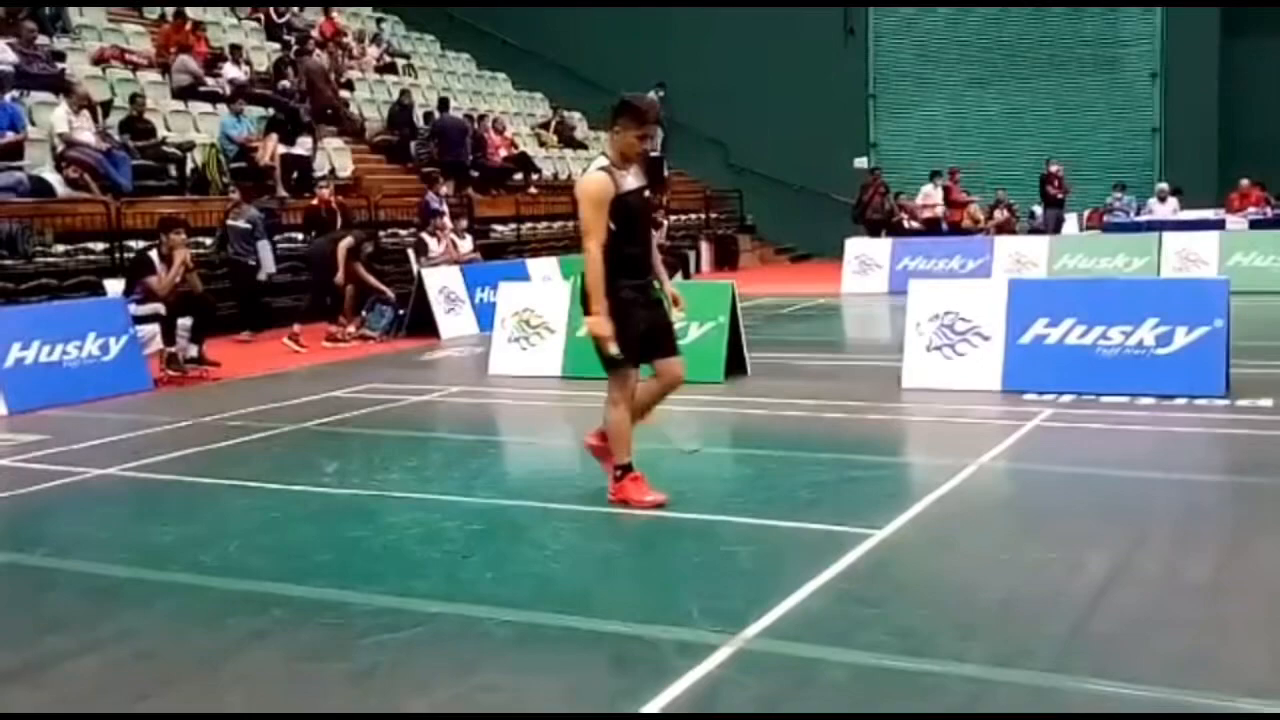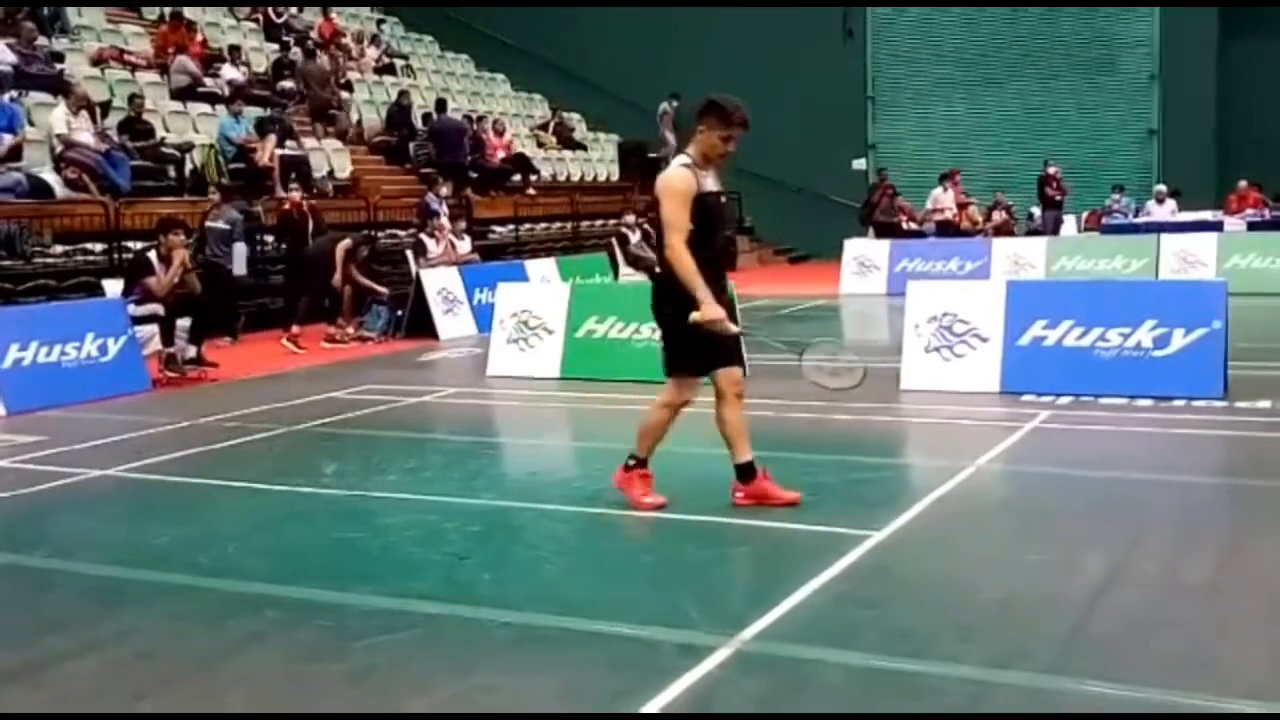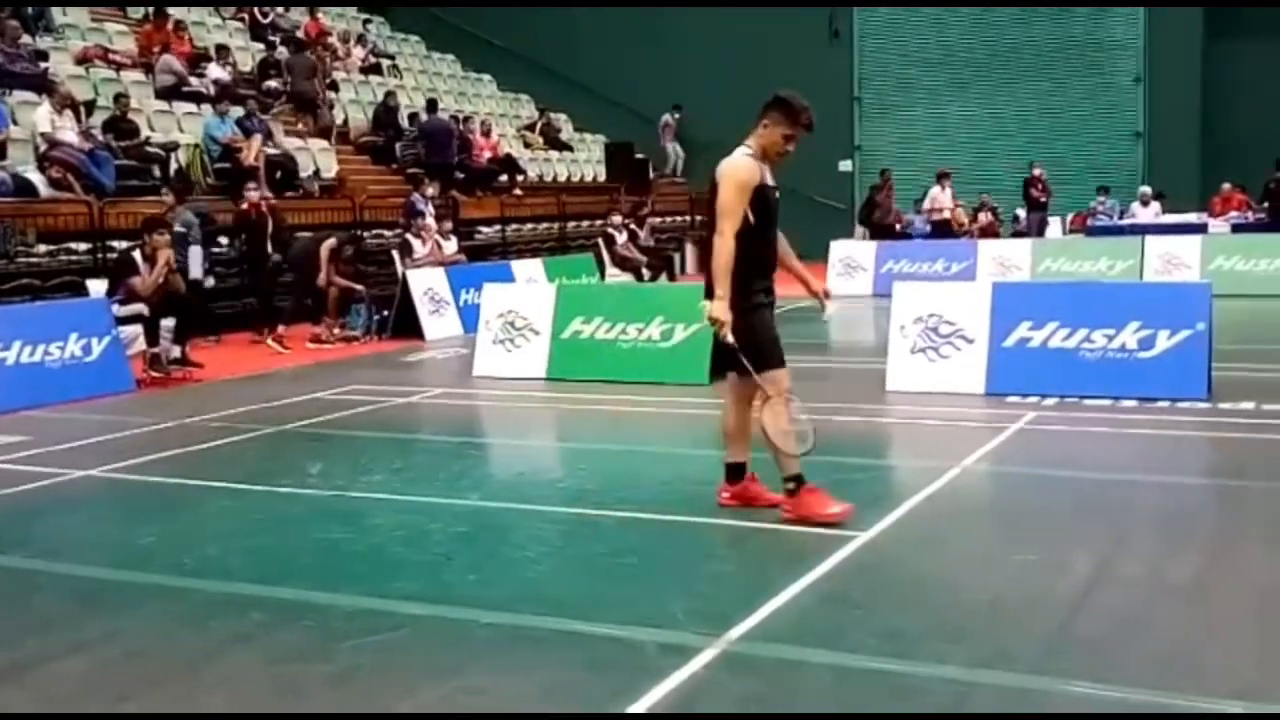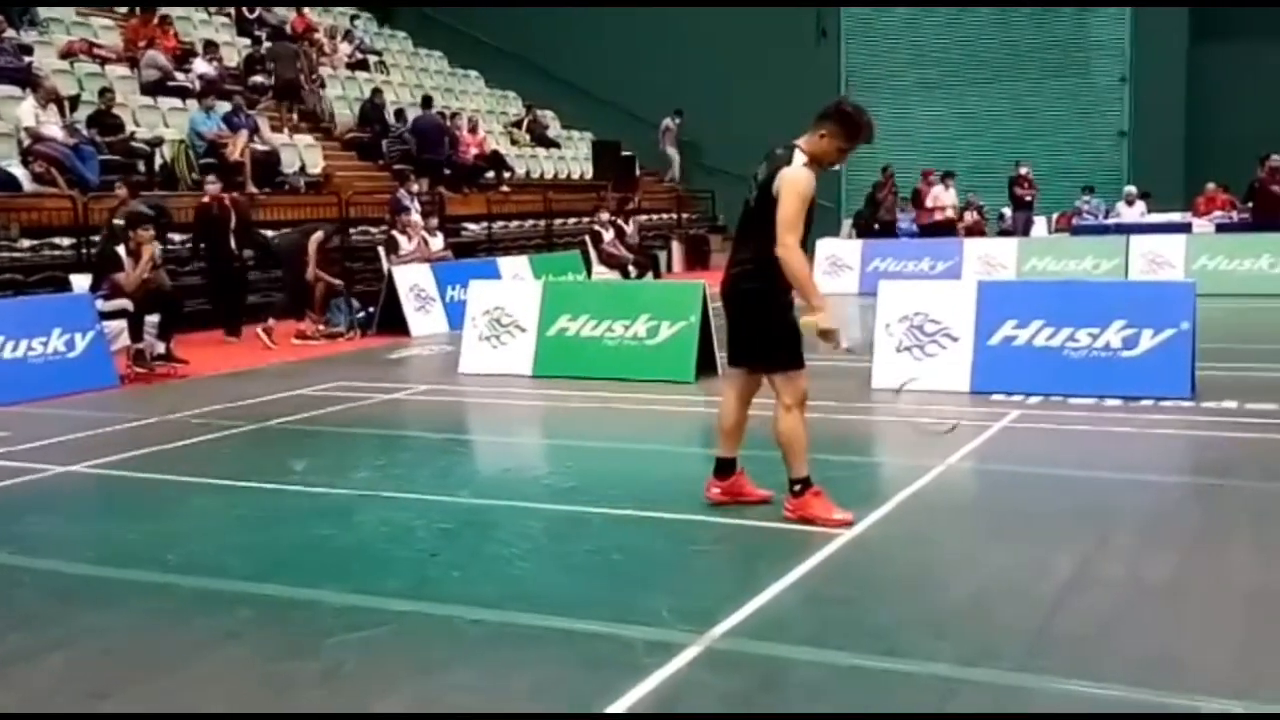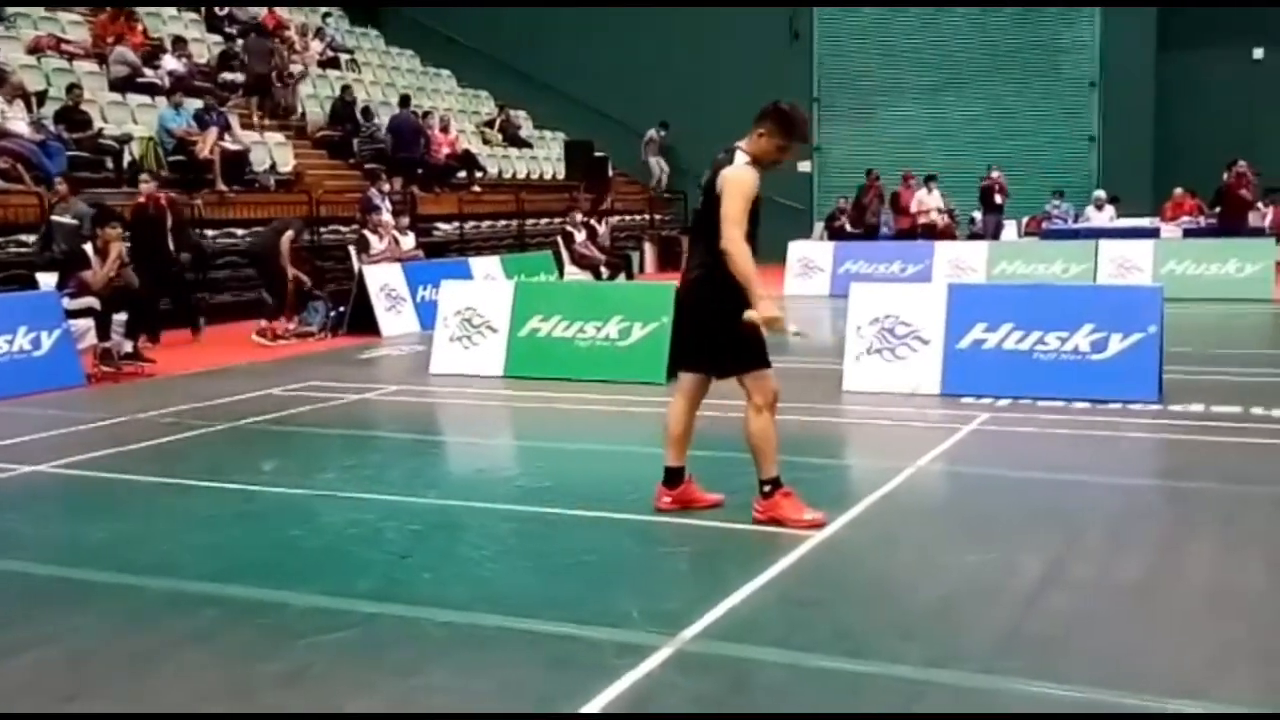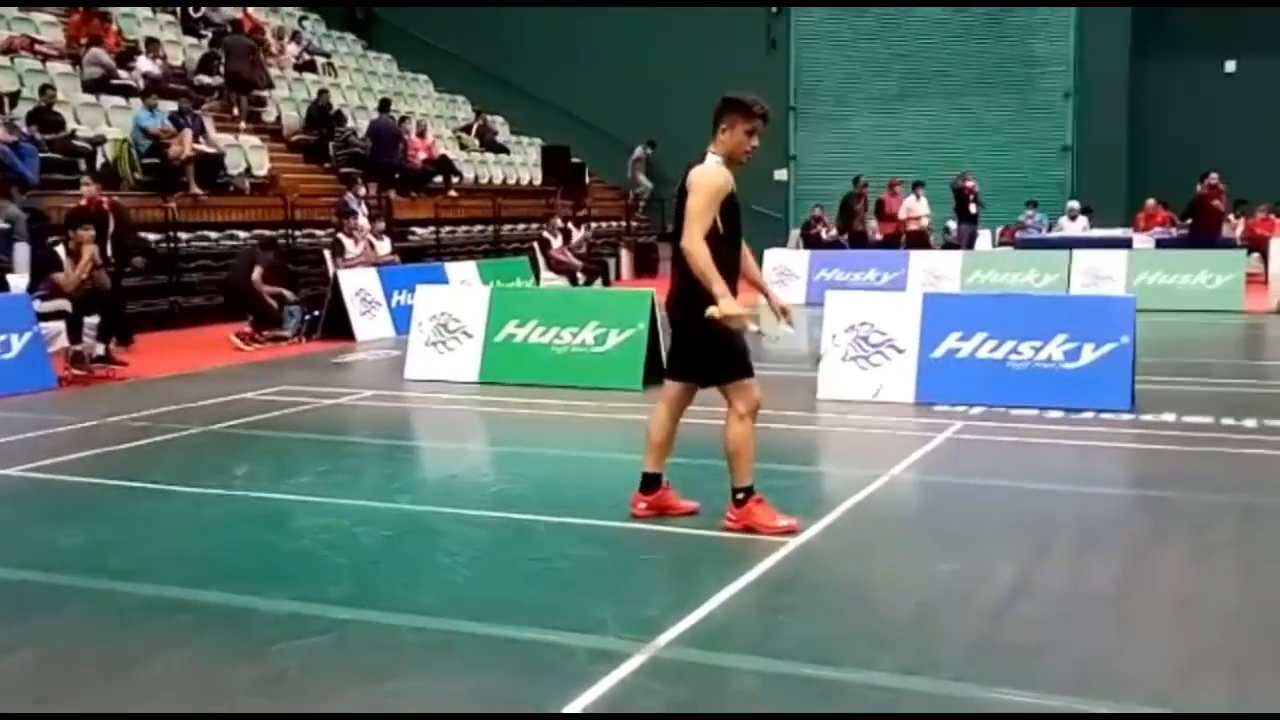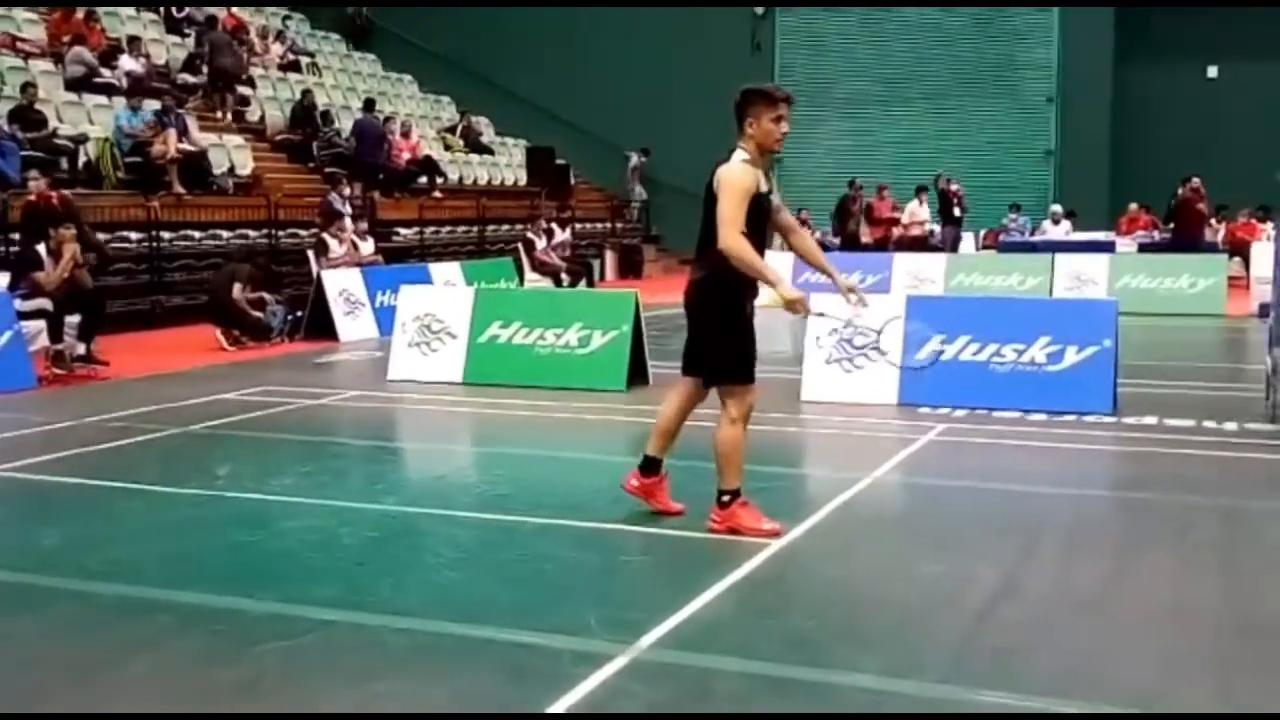
dt=0.4s
person 1, frame 1
left shoulder: (638, 171)
right shoulder: (597, 181)
right elbow: (593, 250)
left wrist: (664, 281)
right wrist: (599, 314)
left hip: (645, 290)
right hip: (613, 296)
left knee: (671, 374)
right knee: (623, 387)
left ankle: (606, 438)
right ankle: (621, 476)
person 1, frame 2
left shoulder: (711, 175)
right shoulder: (678, 177)
right elbow: (675, 247)
right wrist: (705, 302)
left hip: (714, 298)
right hip: (685, 302)
left knee: (733, 386)
right knee: (679, 393)
left ankle: (748, 479)
right ankle: (632, 471)
person 1, frame 3
left shoulder: (762, 170)
right shoulder: (740, 167)
right elbow: (724, 237)
left wrist: (806, 278)
right wrist: (721, 298)
left hip: (754, 294)
right hip: (741, 299)
left knee: (741, 387)
right knee: (776, 387)
left ankle: (737, 481)
right ankle: (797, 494)
person 1, frame 4
left shoulder: (780, 159)
right shoulder: (797, 176)
right elbow: (787, 250)
right wrist: (818, 308)
left hip: (744, 284)
right hip: (762, 292)
left knee: (740, 384)
right knee: (792, 393)
left ankle: (725, 476)
right ankle: (802, 495)
person 1, frame 5
left shoulder: (727, 166)
right shoulder: (742, 174)
right elbow: (732, 243)
left wrist: (753, 294)
right wrist: (763, 300)
left hip: (697, 292)
right hip: (719, 297)
left knee: (689, 390)
right knee: (763, 392)
left ankle: (674, 486)
right ankle: (771, 496)
person 1, frame 6
left shoulder: (718, 177)
right shoulder: (711, 175)
left elbow: (733, 247)
right elbow: (692, 243)
left wrist: (768, 293)
right wrist: (724, 297)
left hip: (692, 304)
right hip: (705, 305)
left knee: (675, 397)
right knee: (745, 400)
left ankle: (651, 491)
right ankle: (744, 506)
person 1, frame 7
left shoulder: (760, 173)
right shoulder: (736, 173)
left elbow: (792, 230)
right elbow: (729, 242)
left wrist: (836, 276)
right wrist: (779, 285)
left hip: (716, 296)
right hip: (720, 298)
left knee: (692, 388)
right knee: (738, 403)
left ankle: (648, 473)
right ankle: (728, 507)
